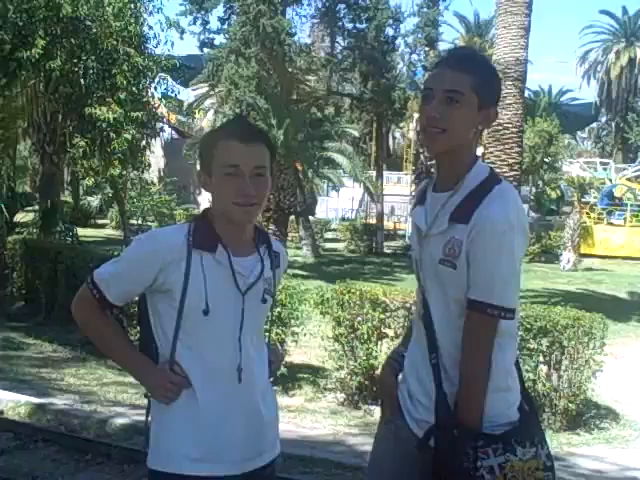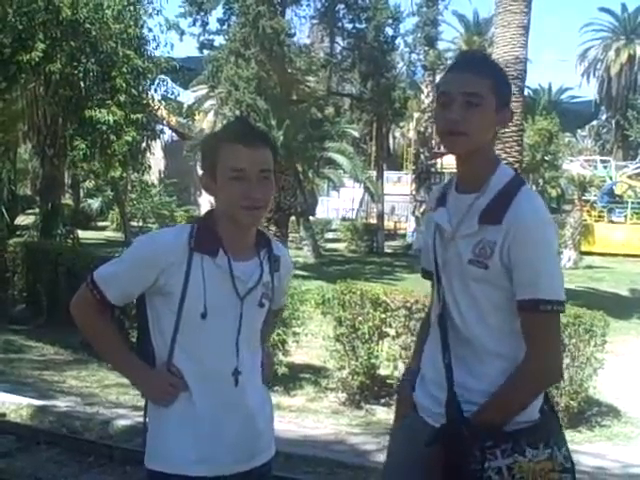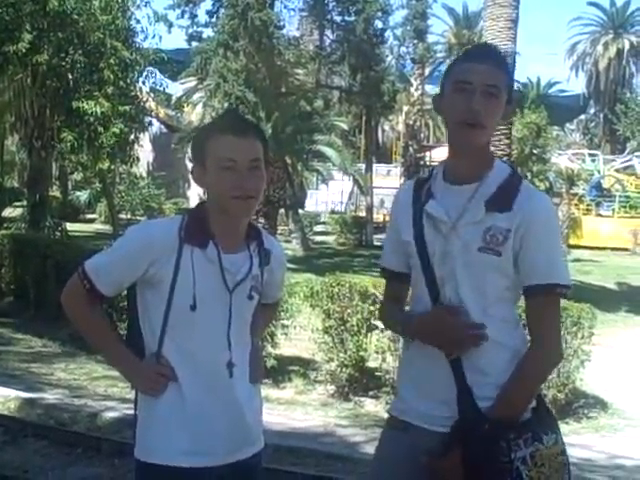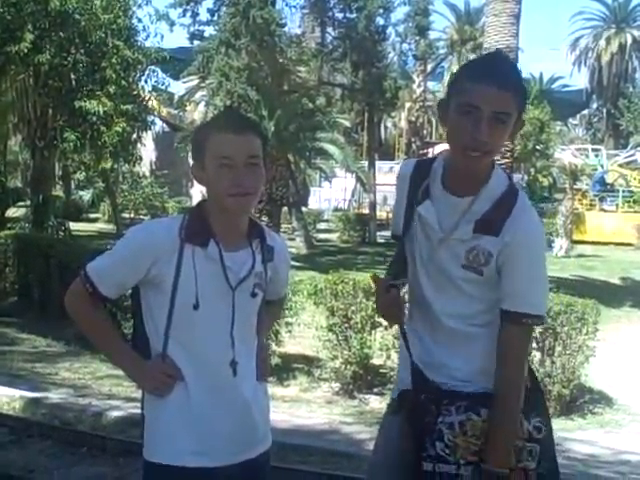
dt=1s
person 1, frame 1
left shoulder: (496, 213)
right shoulder: (426, 200)
left elbow: (478, 355)
right wrist: (393, 365)
left hip: (476, 427)
right hip: (412, 410)
person 1, frame 2
left shoulder: (523, 214)
right shoulder: (438, 203)
left elbow: (546, 363)
left wrist: (473, 434)
right wrist: (409, 380)
left hip: (498, 429)
right hip: (427, 412)
person 1, frame 3
left shoulder: (529, 207)
right shoulder: (410, 199)
left elbow: (548, 345)
right wrist: (418, 325)
left hip: (497, 423)
right hip: (413, 417)
person 1, frame 4
left shoulder: (519, 224)
right shoulder: (411, 179)
left elbow: (512, 362)
right wrist: (389, 286)
left hip: (487, 404)
right hip: (417, 391)
person 2, frame 1
left shoulder: (274, 256)
right shoulder: (162, 248)
right elbow: (86, 307)
left wrist: (267, 353)
right wrist: (146, 372)
left hip: (259, 449)
person 2, frame 2
left shoulder: (278, 260)
right shoulder: (163, 250)
right elbow: (85, 307)
left wrist: (259, 352)
right wrist: (141, 375)
left hip: (255, 450)
person 2, frame 3
left shoulder: (270, 254)
right shoulder: (153, 240)
right elbow: (76, 297)
left wrist: (251, 345)
right wrist: (130, 366)
left hip: (244, 444)
person 2, frame 4
left shoulder: (273, 250)
right shoulder: (154, 240)
right elbow: (80, 299)
left wrist: (258, 341)
right wrist: (135, 366)
left hip: (251, 442)
right hip: (178, 450)
